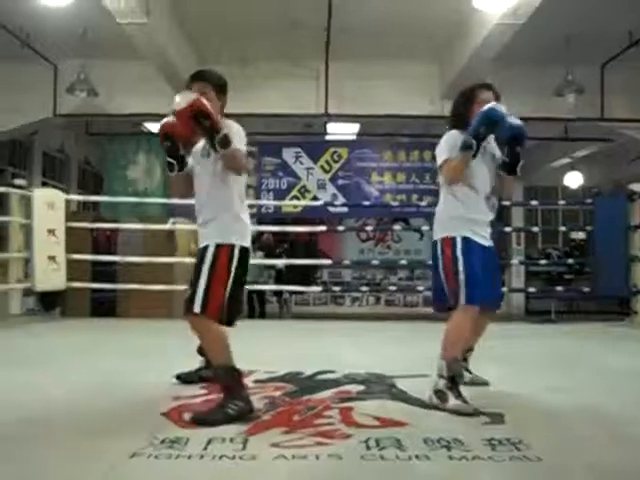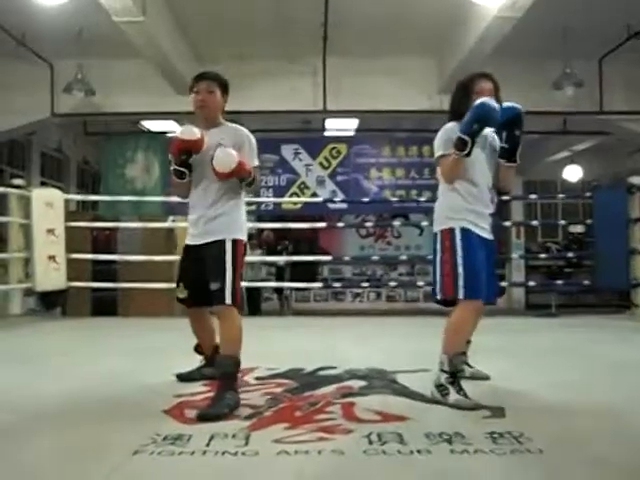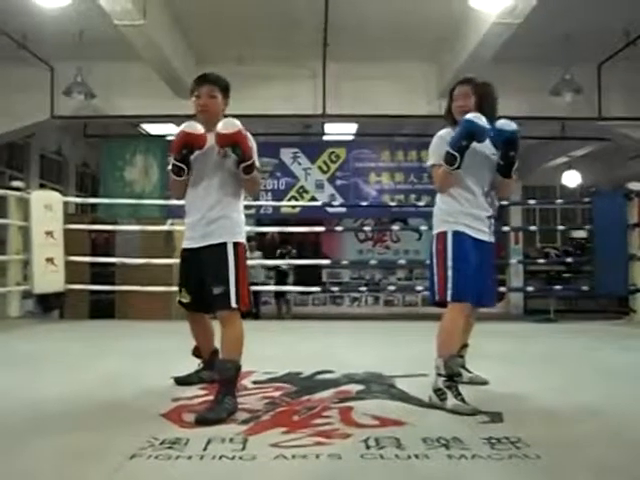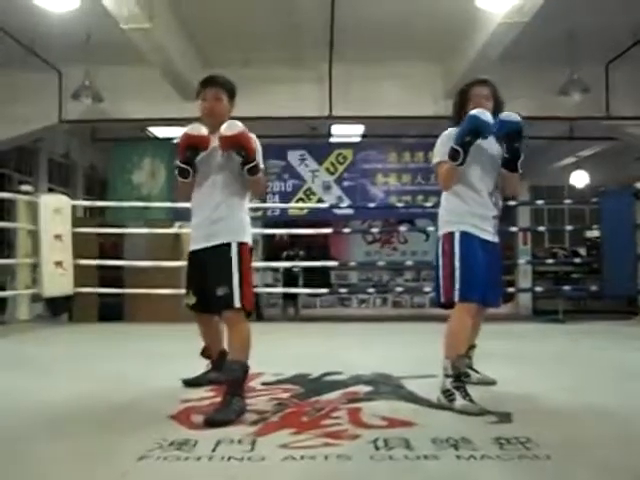
dt=0.5s
person 1, frame 1
left shoulder: (228, 129)
right shoulder: (198, 144)
left elbow: (240, 167)
right elbow: (183, 191)
left wrist: (214, 131)
right wrist: (173, 156)
left hip: (226, 237)
right hip: (212, 236)
left knee: (201, 313)
right knee: (198, 309)
left ankle: (236, 395)
right ankle: (213, 365)
person 1, frame 2
left shoulder: (239, 136)
right shoulder: (190, 140)
left elbow: (254, 185)
right elbow: (182, 192)
left wrist: (243, 175)
right wrist: (179, 164)
left hip: (226, 232)
right hip: (196, 233)
left knee: (224, 303)
right knee: (191, 302)
left ankle: (229, 387)
right ankle: (211, 361)
person 1, frame 3
left shoulder: (238, 137)
right shoulder: (189, 141)
left elbow: (253, 189)
right elbow: (177, 193)
left wrist: (244, 158)
right wrist: (179, 160)
left hip: (225, 236)
right hip: (193, 237)
left knee: (227, 309)
right knee: (193, 307)
left ankle: (227, 392)
right ankle: (210, 365)
person 1, frame 4
left shoulder: (242, 138)
right shoulder: (195, 142)
left elbow: (258, 190)
right elbow: (184, 194)
left wrist: (248, 158)
right wrist: (184, 162)
left hip: (230, 237)
right hip: (200, 237)
left knee: (233, 310)
right knee: (202, 309)
left ankle: (236, 393)
right ankle: (219, 366)
person 2, frame 1
left shoulder: (492, 144)
right shoulder: (453, 139)
left elbow: (503, 190)
right elbow: (450, 178)
left wrist: (511, 155)
right wrist: (474, 138)
left hip: (482, 235)
right hip: (454, 234)
left knee: (486, 308)
right knee: (467, 307)
left ankle: (459, 365)
right ankle: (443, 385)
person 2, frame 2
left shoulder: (491, 136)
right shoulder: (451, 131)
left elbow: (504, 183)
right elbow: (448, 175)
left wrist: (511, 141)
right wrist: (468, 134)
left hip: (482, 226)
right hip: (456, 226)
left knee: (478, 301)
right knee: (469, 300)
left ankle: (459, 360)
right ankle: (445, 379)
person 2, frame 3
left shoulder: (494, 141)
right shoulder: (445, 137)
left elbow: (503, 192)
right elbow: (441, 184)
left wrist: (508, 156)
right wrist: (459, 147)
left hip: (483, 231)
right hip: (454, 229)
left knee: (472, 305)
right knee: (458, 303)
left ankle: (457, 365)
right ankle: (442, 383)
person 2, frame 4
left shoulder: (497, 141)
right shoulder: (451, 136)
left elbow: (511, 190)
right elbow: (444, 181)
left wrist: (513, 152)
right wrist: (462, 143)
left hip: (488, 231)
right hip: (459, 229)
left knee: (480, 305)
right knee: (465, 304)
left ankle: (465, 365)
right ankle: (450, 384)
